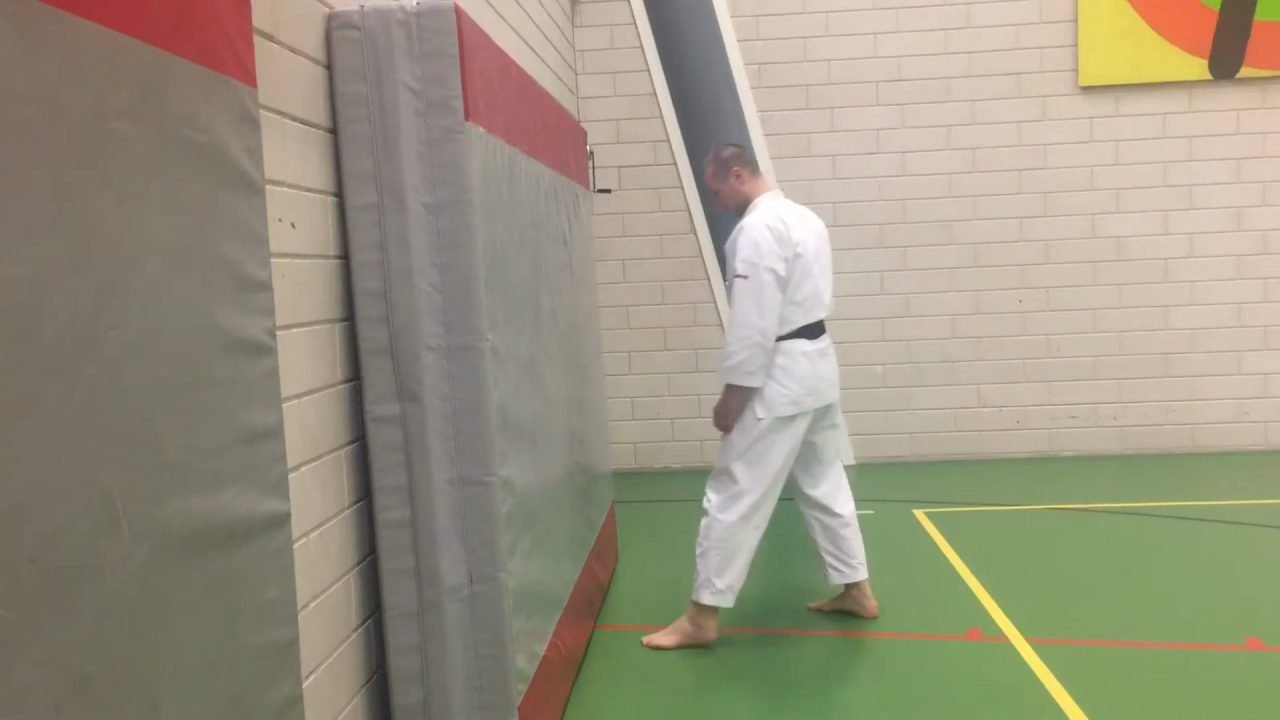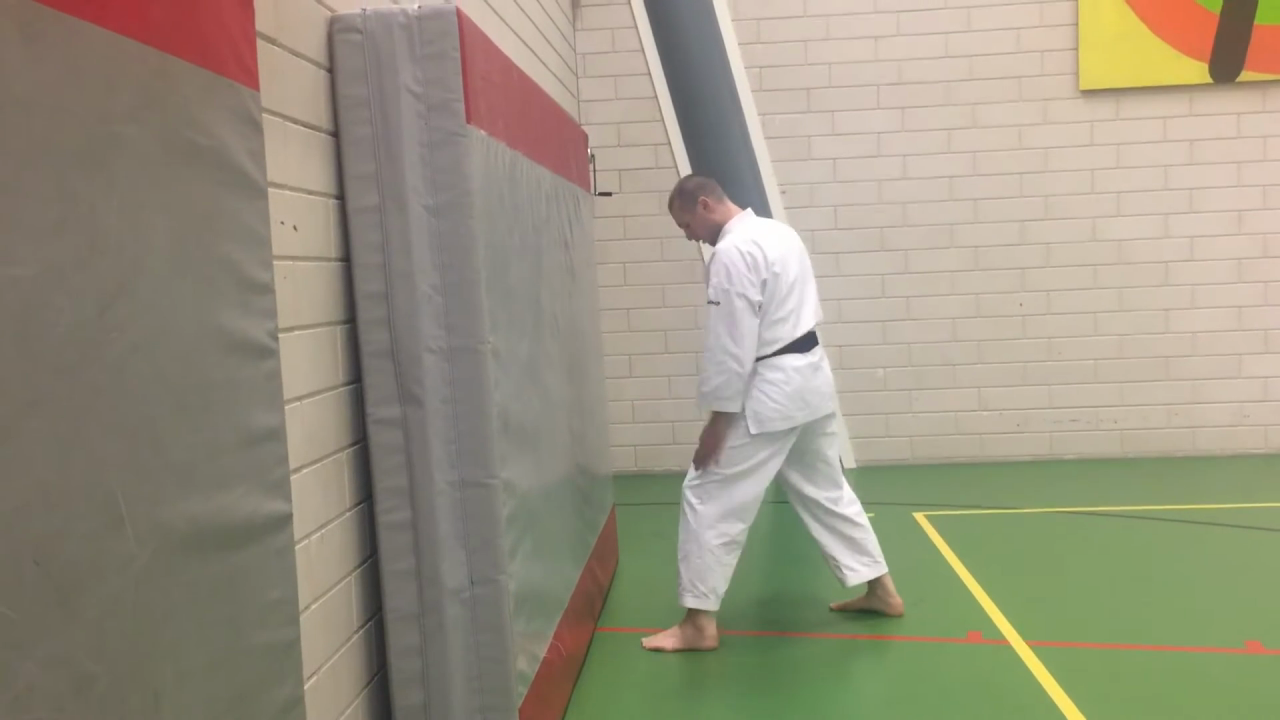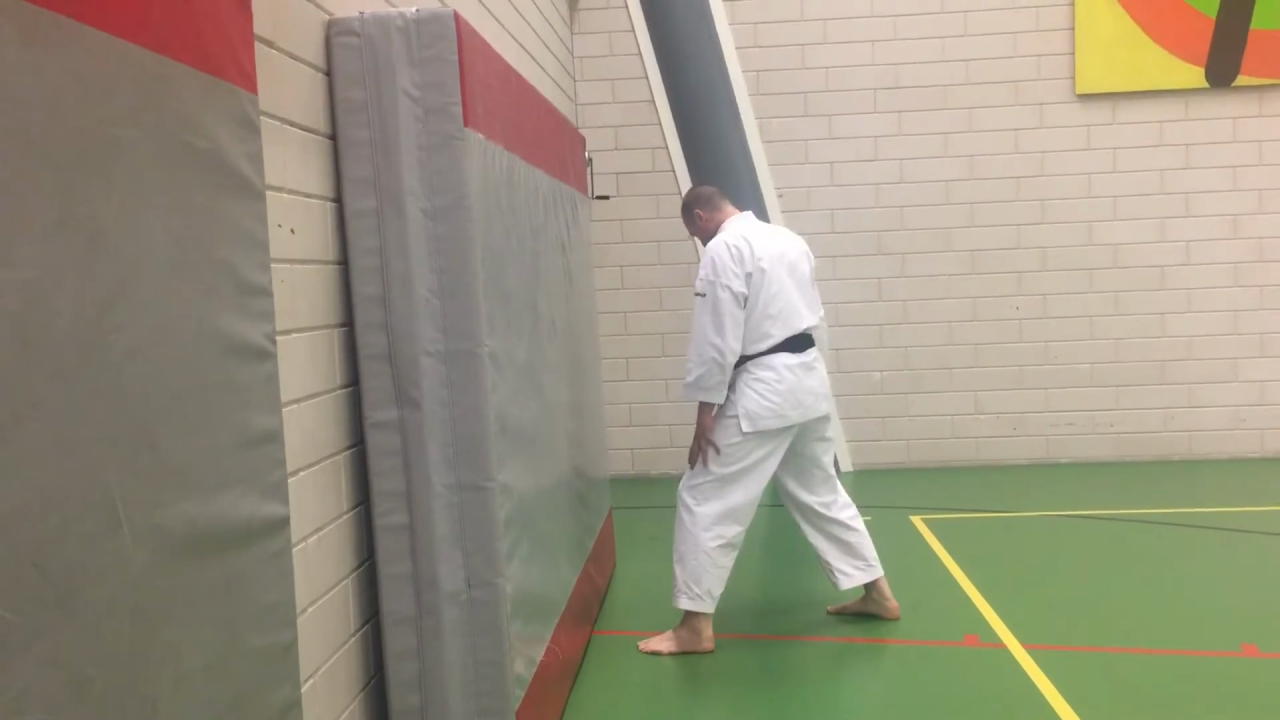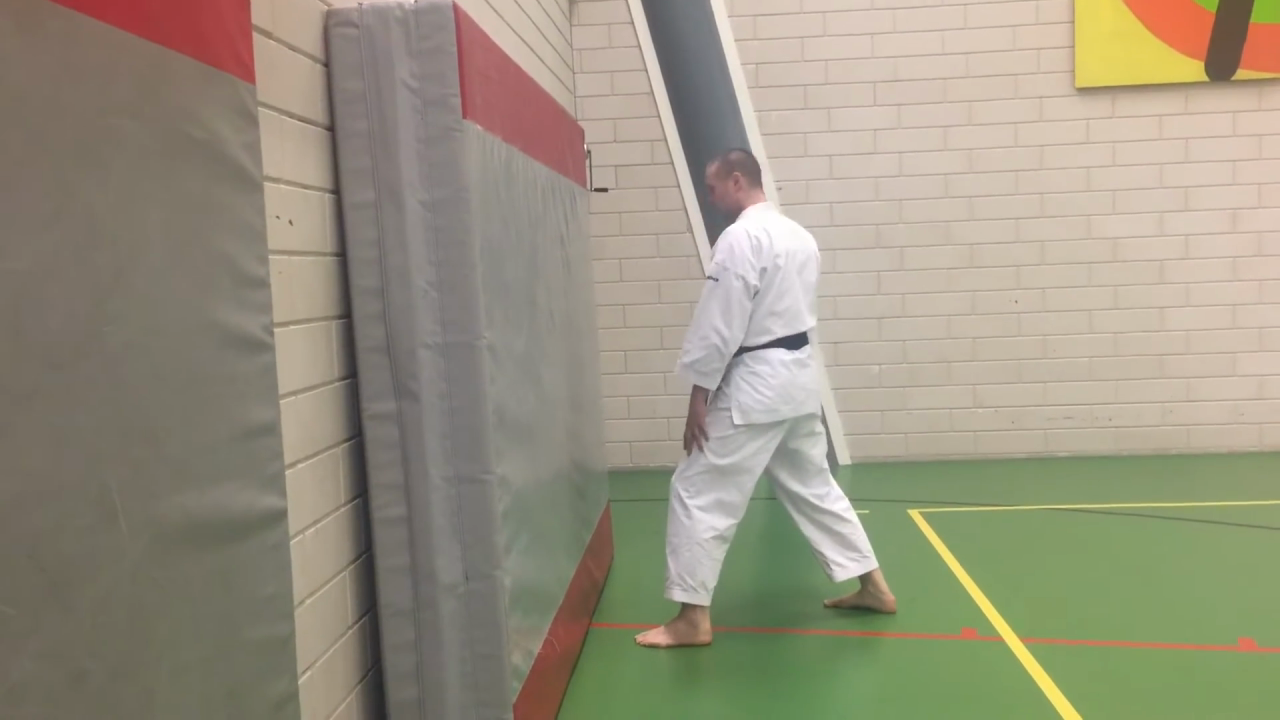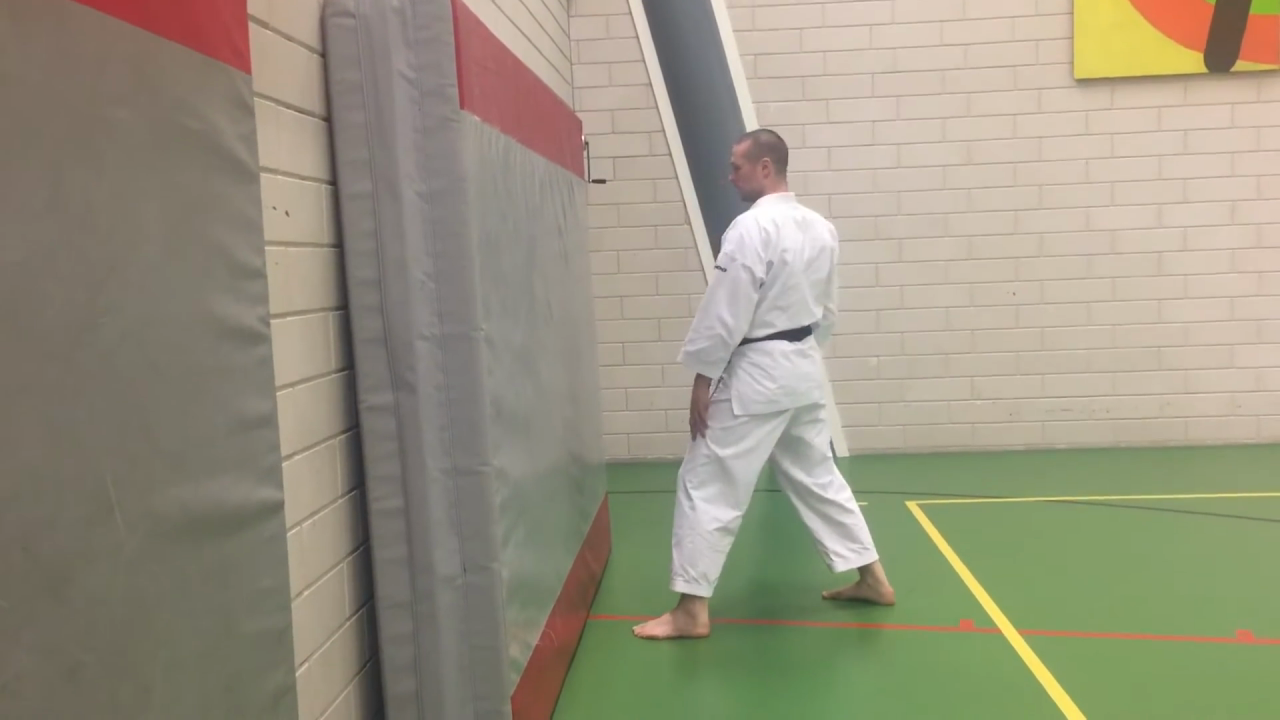
dt=0.5s
person 1, frame 1
left shoulder: (756, 230)
right shoulder: (802, 218)
left elbow: (751, 324)
left wrist: (733, 389)
left hip: (780, 376)
right hip: (816, 365)
left knee: (736, 492)
right knee: (823, 484)
left ankle: (703, 615)
right ankle: (856, 590)
person 1, frame 2
left shoulder: (732, 254)
right shoulder: (780, 233)
left elbow: (730, 347)
left wrist: (717, 420)
left hip: (770, 389)
right hip: (811, 375)
left knee: (709, 496)
right knee: (825, 489)
left ankle: (699, 621)
right ankle: (880, 589)
person 1, frame 3
left shoulder: (723, 249)
right shoulder: (789, 239)
left elbow: (715, 341)
left wrist: (705, 413)
left hip: (763, 389)
right hip: (808, 378)
left knee: (706, 501)
right knee: (821, 493)
left ankle: (695, 624)
right ankle: (877, 592)
person 1, frame 4
left shoulder: (740, 237)
right shoulder: (800, 236)
left elbow: (717, 325)
left wrist: (698, 395)
left hip: (755, 383)
right hip: (798, 375)
left knee: (699, 492)
right knee: (813, 485)
left ankle: (693, 617)
right ankle: (873, 586)
person 1, frame 5
left shoulder: (750, 228)
right shoulder: (821, 228)
left elbow: (724, 315)
left wrist: (702, 382)
left hip: (756, 375)
right hip: (803, 368)
left knee: (706, 484)
right knee: (818, 479)
left ankle: (691, 609)
right ankle: (871, 578)
